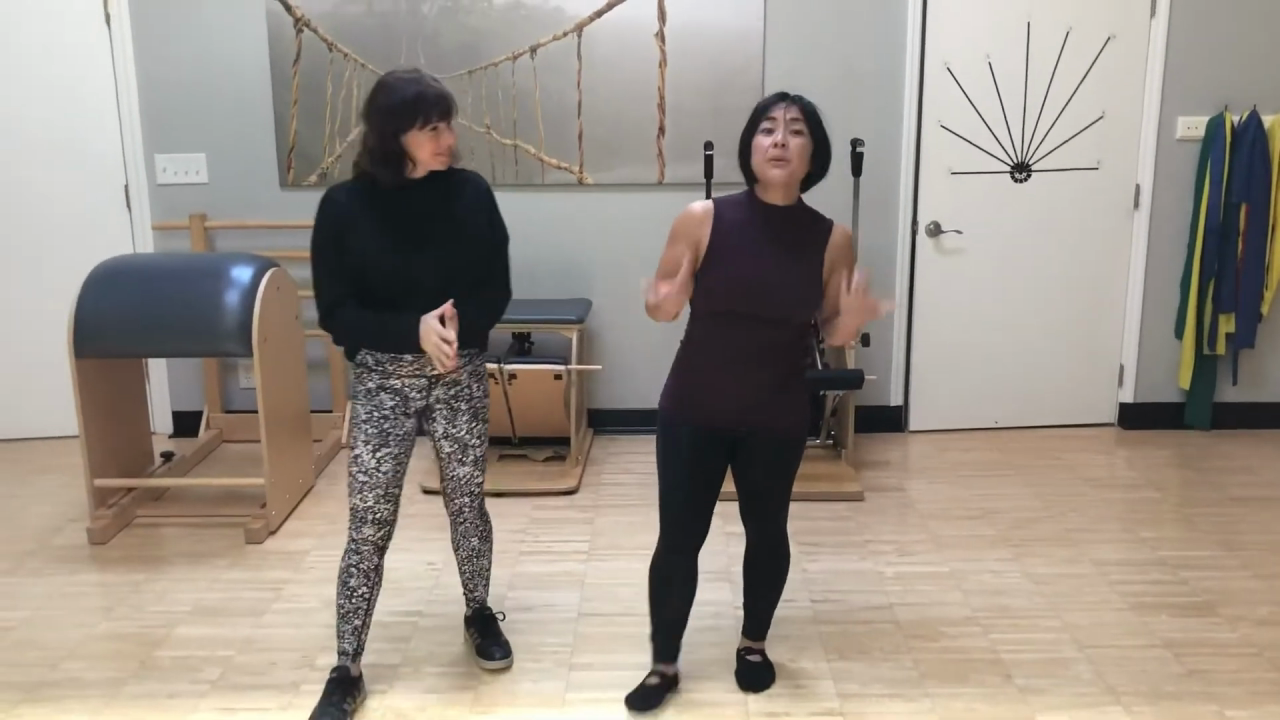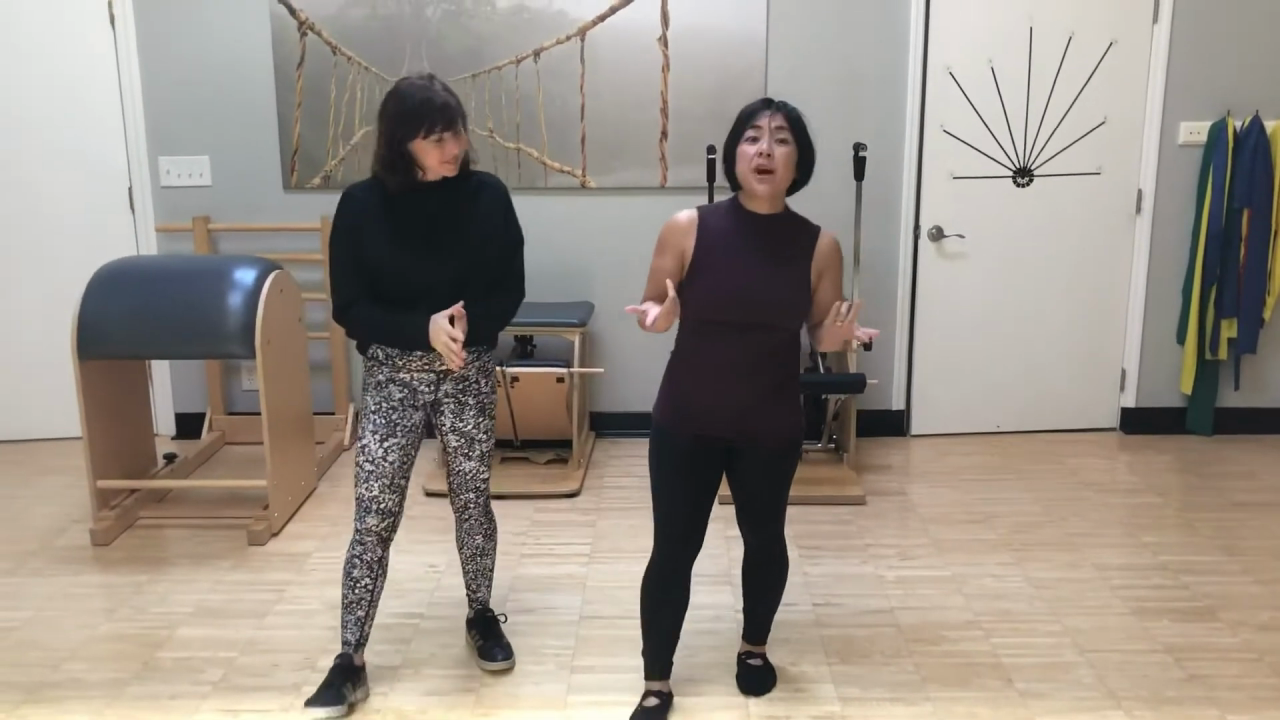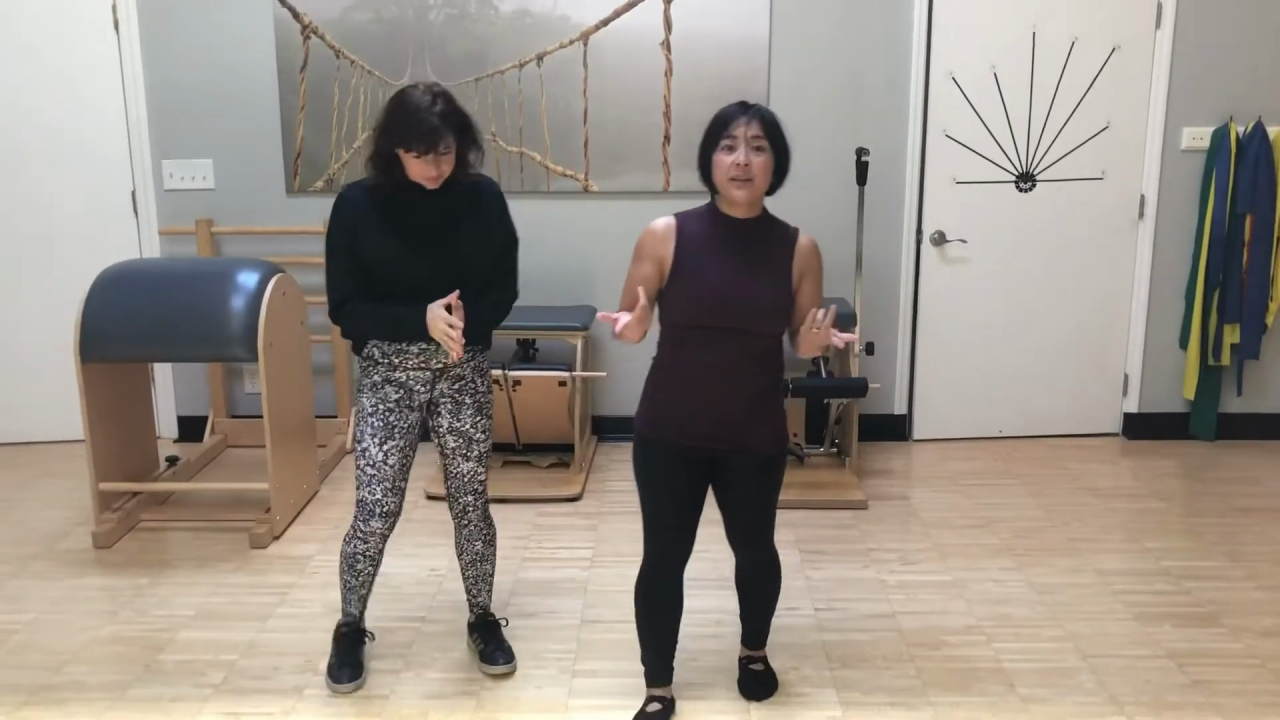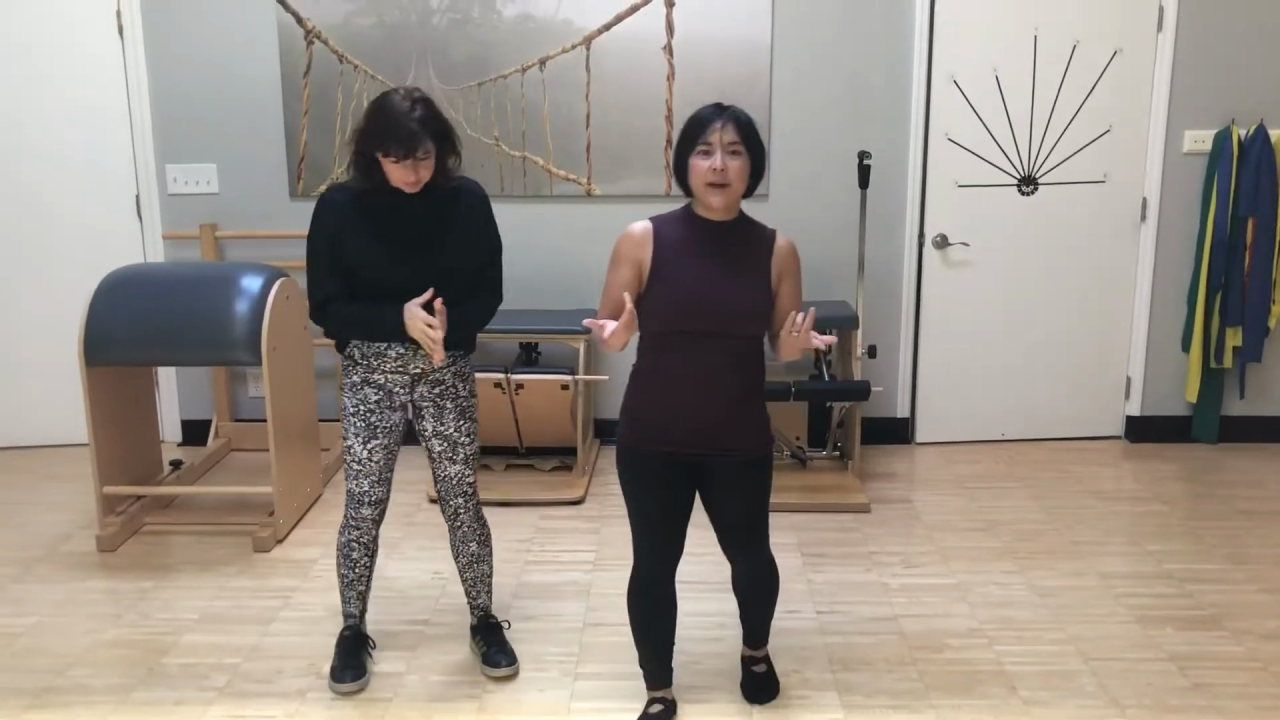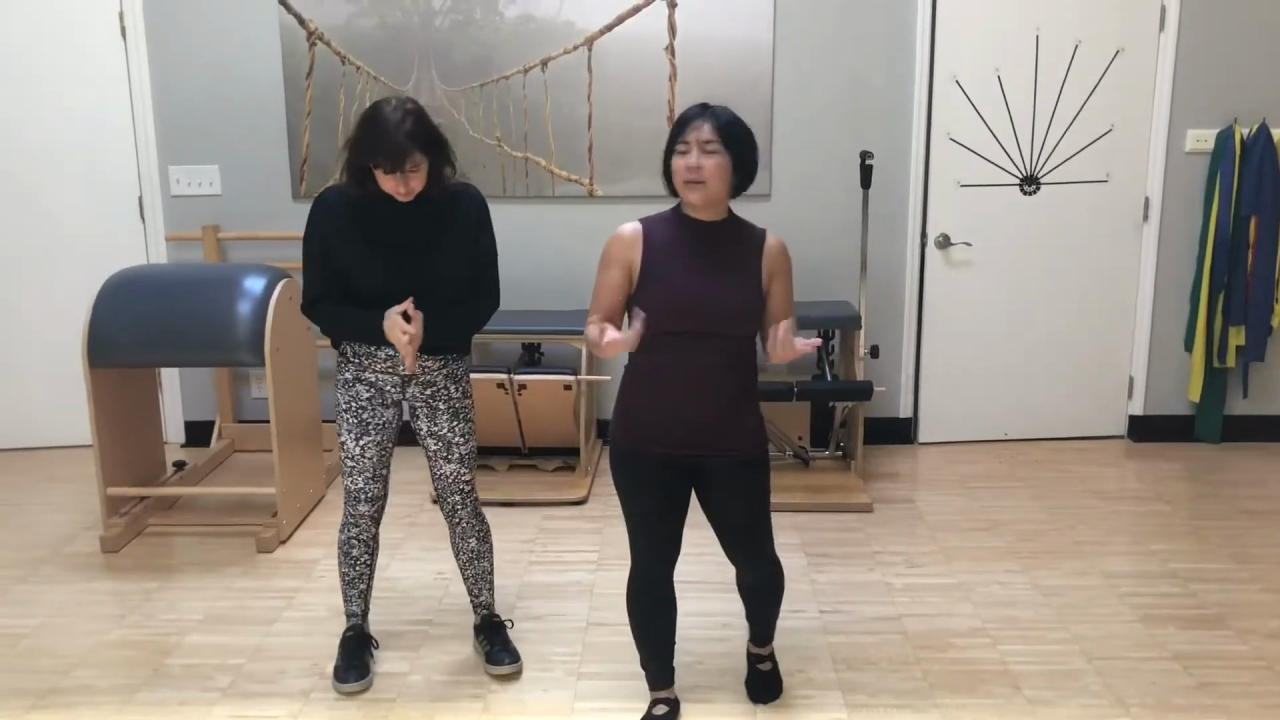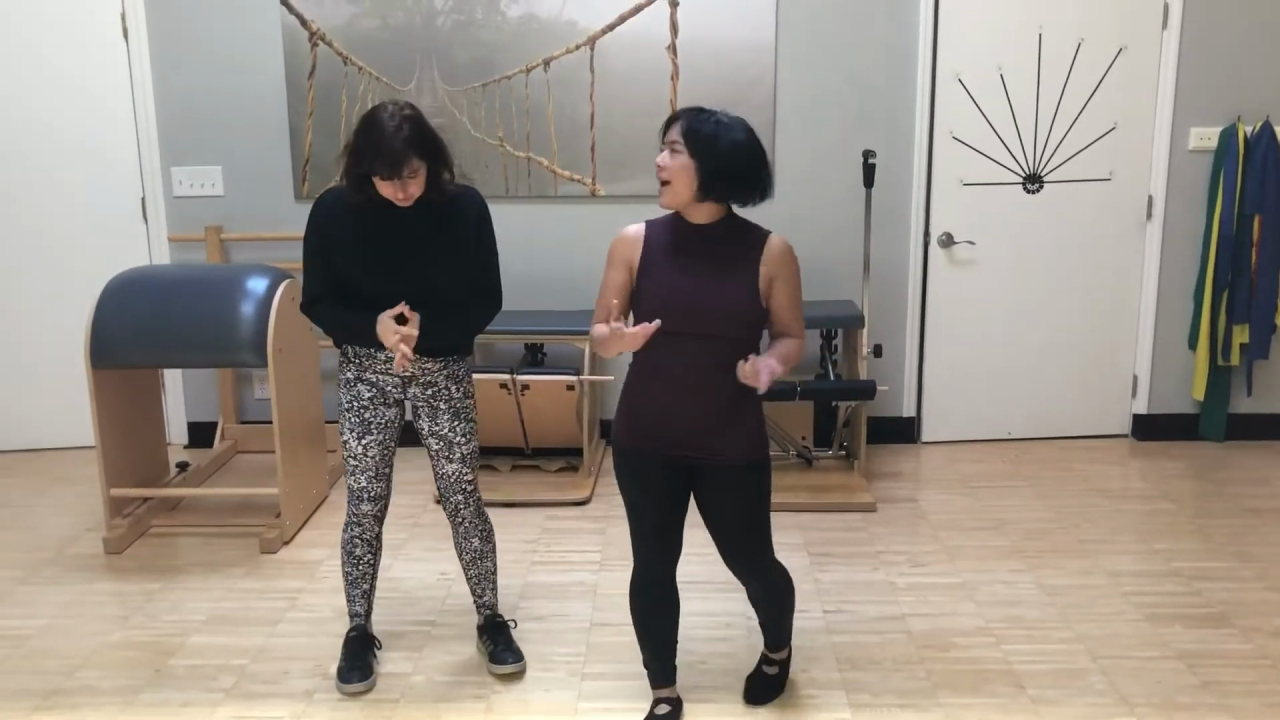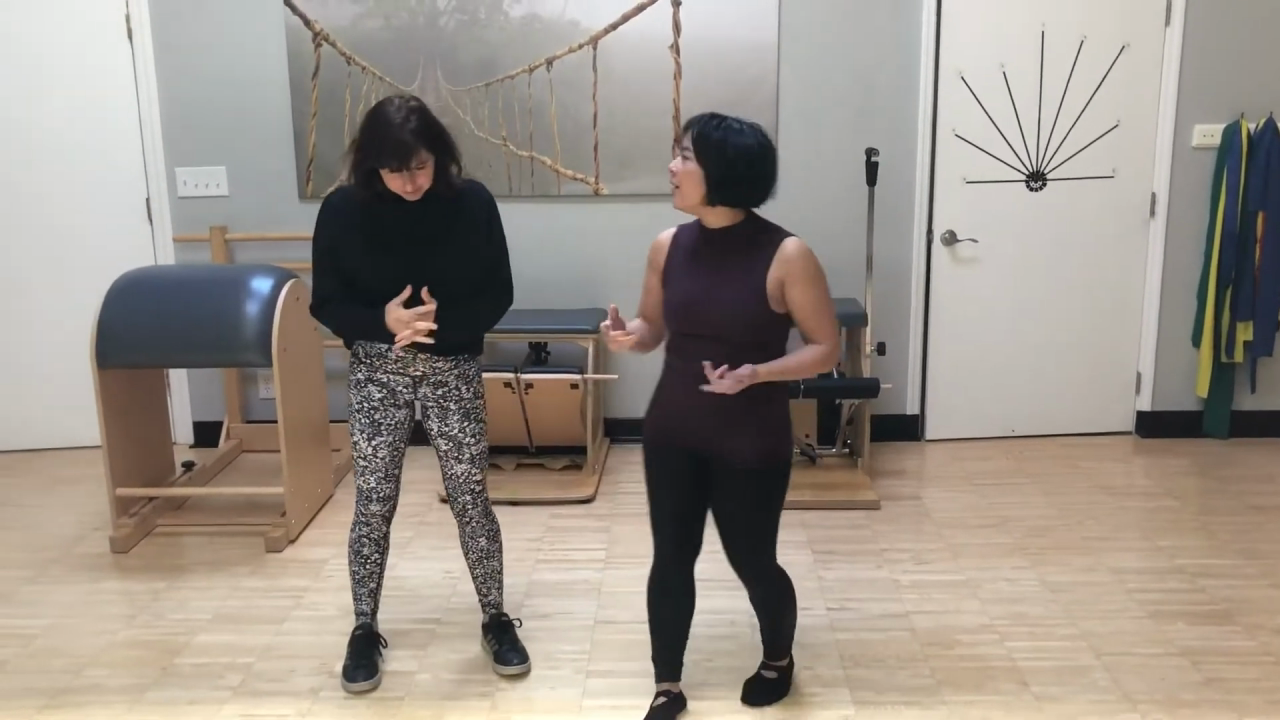
dt=0.2s
person 1, frame 1
left shoulder: (831, 239)
right shoulder: (703, 218)
left elbow: (831, 333)
right elbow: (660, 308)
left wrist: (852, 318)
right wrist: (669, 298)
left hip: (777, 418)
right hip: (693, 410)
left knee: (767, 531)
right knee: (679, 537)
left ankle: (753, 643)
right ankle: (664, 663)
person 1, frame 2
left shoulder: (818, 246)
right shoulder: (687, 228)
left elbow: (821, 332)
right elbow: (655, 309)
left wrist: (839, 334)
right wrist: (657, 315)
left hip: (771, 427)
right hip: (685, 422)
left knee: (764, 539)
right knee: (673, 549)
left ankle: (753, 647)
person 1, frame 3
left shoulder: (798, 249)
right shoulder: (665, 235)
left elbow: (803, 338)
right elbow: (631, 319)
left wrist: (817, 338)
right wrist: (632, 326)
left hip: (755, 436)
right hip: (668, 432)
left knee: (754, 549)
right knee: (663, 558)
left ankle: (753, 651)
person 1, frame 4
left shoulder: (776, 250)
right shoulder: (642, 239)
left elbow: (783, 344)
right elbow: (609, 325)
left wrist: (798, 342)
right wrist: (615, 334)
left hip: (740, 441)
right hip: (652, 438)
left knee: (750, 555)
right knee: (654, 564)
left ankle: (756, 651)
person 1, frame 5
left shoulder: (766, 250)
right shoulder: (632, 240)
left elbow: (775, 336)
right elbow: (596, 328)
left wrist: (787, 348)
right wrist: (609, 340)
left hip: (734, 441)
right hip: (645, 440)
left knee: (755, 556)
right knee: (652, 566)
left ankle: (761, 648)
person 1, frame 6
left shoulder: (770, 251)
right shoulder: (636, 241)
left elbow: (789, 336)
right elbow: (599, 331)
left wrist: (772, 364)
right wrist: (614, 339)
left hip: (733, 443)
right hip: (646, 439)
left knee: (751, 561)
right knee: (653, 566)
left ankle: (777, 650)
person 1, frame 7
left shoulder: (787, 255)
right shoulder: (669, 245)
left elbow: (826, 347)
left wrist: (754, 373)
right wrist: (627, 336)
left hip: (753, 444)
right hip: (672, 434)
left knee: (753, 561)
right knee: (671, 558)
left ankle: (778, 658)
person 2, frame 1
left shoulder: (471, 194)
right shoulder: (345, 206)
left elbow: (497, 289)
right elbow: (335, 312)
left wrist: (460, 325)
right wrist: (414, 329)
left hip: (460, 374)
right hip: (382, 379)
left knee: (467, 503)
right knee: (369, 524)
left ankle: (479, 613)
person 2, frame 2
left shoulder: (487, 196)
right shoulder: (363, 205)
left elbow: (510, 289)
right elbow: (350, 309)
left wrist: (468, 325)
right wrist: (424, 328)
left hip: (469, 372)
right hip: (392, 373)
left knee: (472, 500)
right knee: (374, 517)
left ankle: (481, 615)
right ankle: (349, 661)
person 2, frame 3
left shoulder: (483, 199)
right shoulder: (358, 205)
left elbow: (503, 290)
right elbow: (344, 306)
left wrist: (464, 319)
right wrist: (422, 319)
left hip: (465, 369)
right hip: (388, 372)
left knee: (469, 501)
right knee: (376, 510)
left ankle: (482, 618)
right ankle: (350, 627)
person 2, frame 4
left shoulder: (467, 201)
right shoulder: (340, 207)
left elbow: (488, 295)
right elbow: (326, 307)
left wrist: (446, 323)
right wrist: (399, 319)
left hip: (447, 371)
right hip: (370, 373)
left knee: (461, 501)
right knee: (363, 507)
left ankle: (484, 621)
right ankle: (352, 630)
person 2, frame 5
left shoulder: (464, 206)
right shoulder: (335, 208)
left elbow: (483, 299)
right elbow: (317, 302)
left wrist: (427, 329)
right wrist: (380, 324)
left hip: (441, 370)
right hip: (363, 372)
left knee: (459, 498)
right knee: (362, 505)
left ankle: (487, 619)
right ankle: (356, 630)
person 2, frame 6
left shoulder: (464, 208)
right shoulder: (334, 210)
left elbow: (485, 301)
right elbow: (317, 301)
left wrist: (426, 330)
right wrist: (374, 327)
left hip: (443, 371)
right hip: (365, 372)
left knee: (462, 498)
right knee: (365, 504)
left ankle: (490, 619)
right ankle: (359, 631)
person 2, frame 7
left shoulder: (472, 203)
right shoulder: (343, 210)
left elbow: (498, 296)
right elbow: (326, 303)
left wrist: (441, 321)
right wrist: (384, 319)
left hip: (454, 370)
right hip: (376, 372)
left knee: (470, 499)
right knee: (373, 505)
left ankle: (496, 619)
right ankle: (365, 630)
